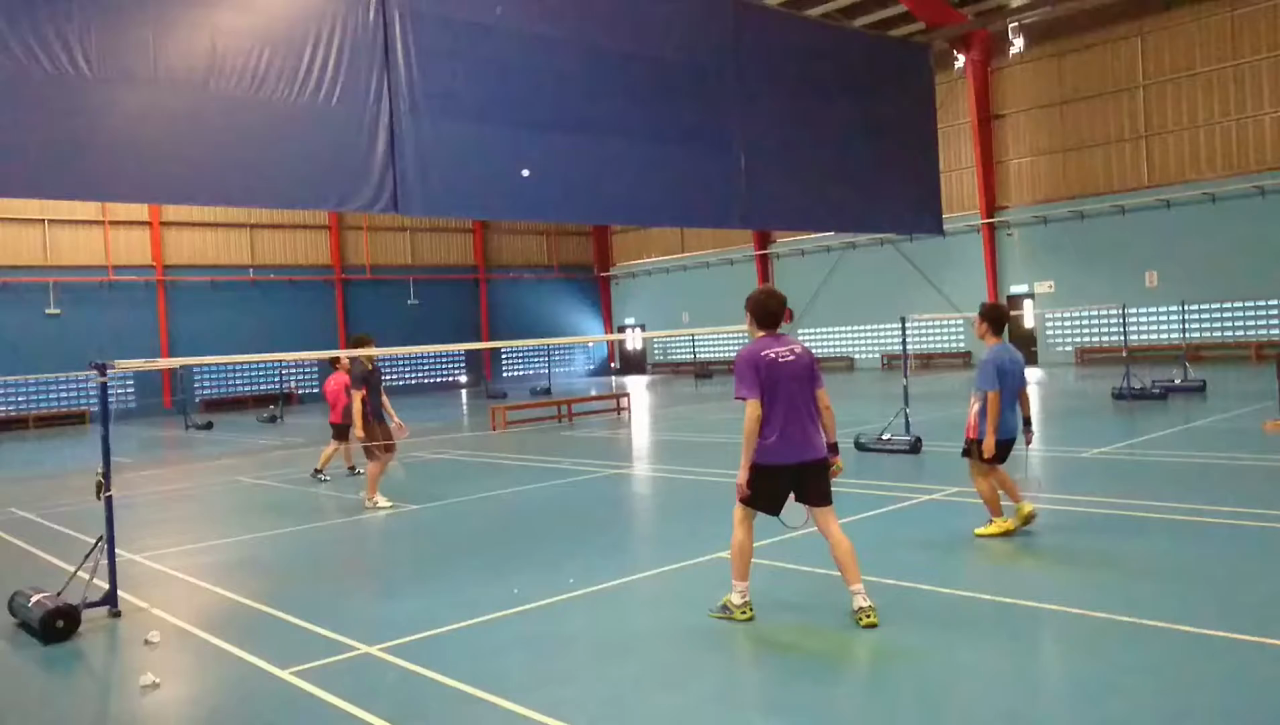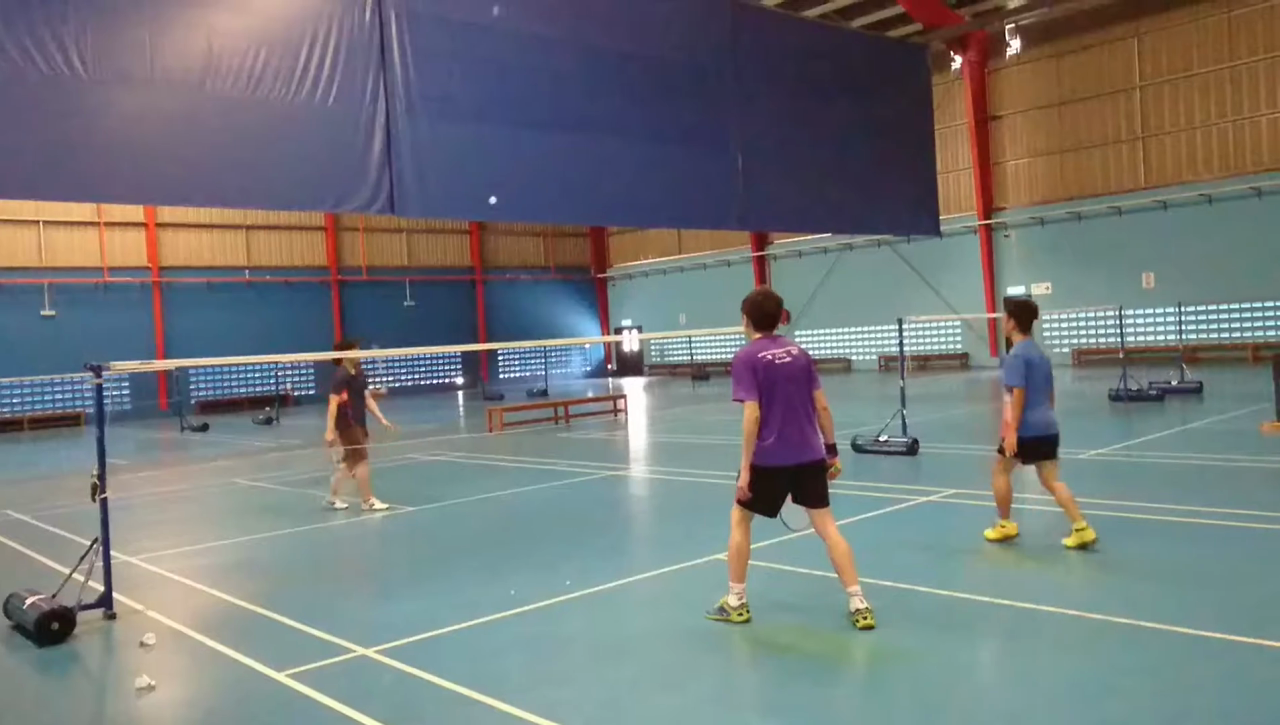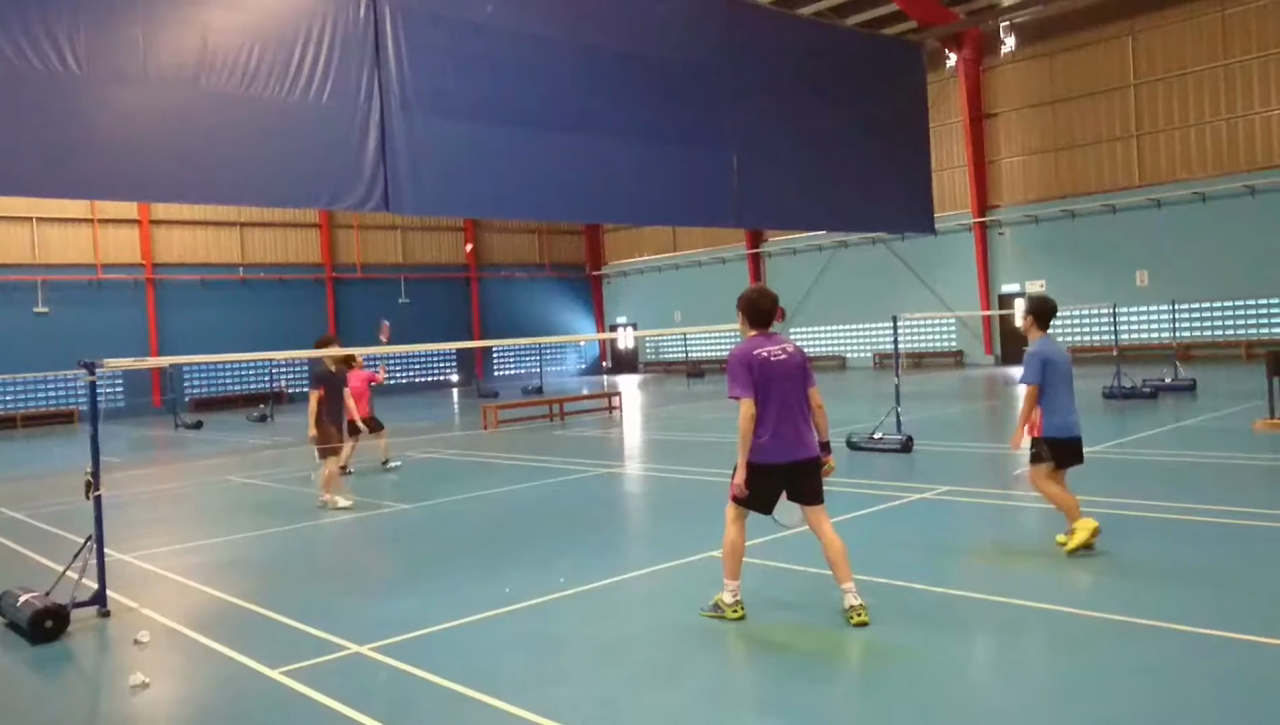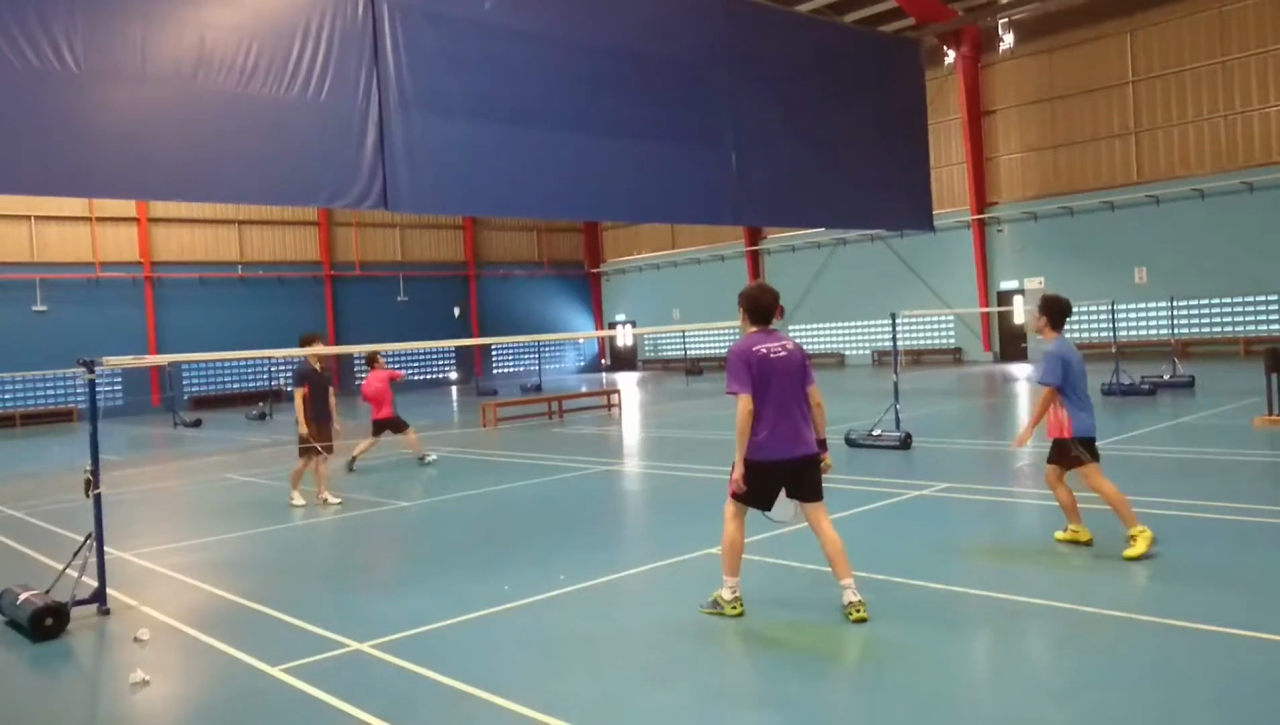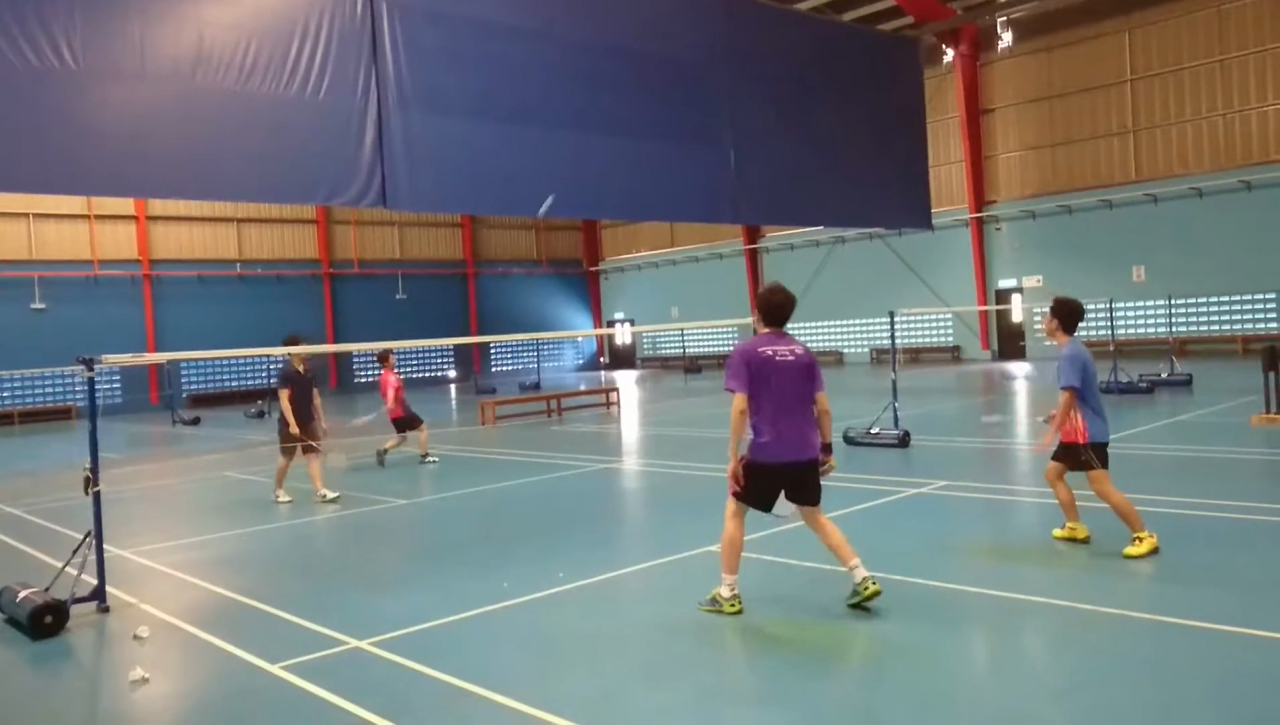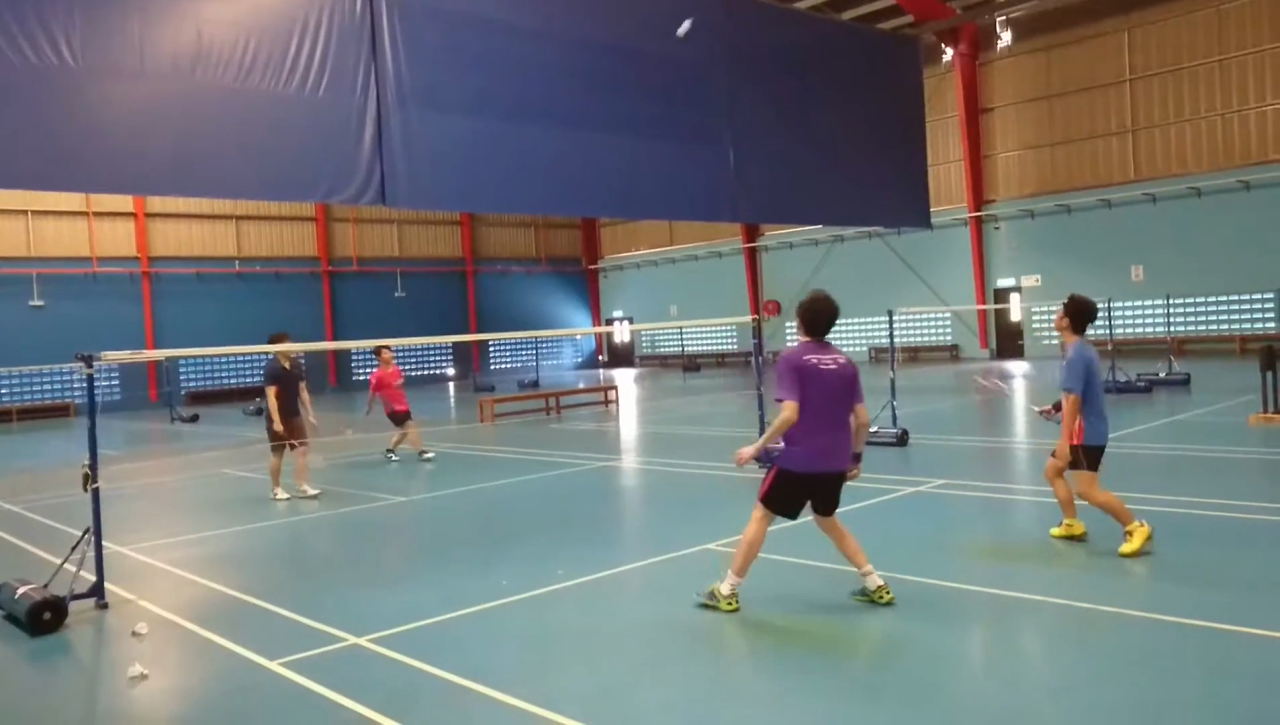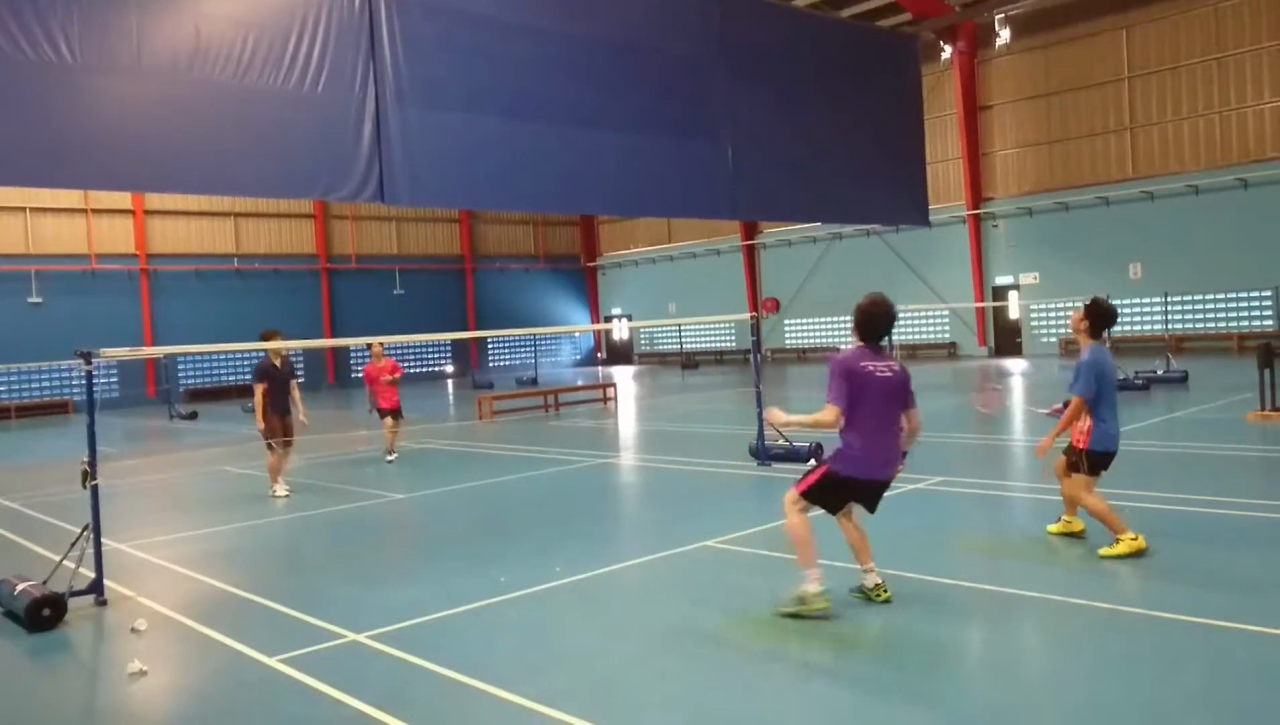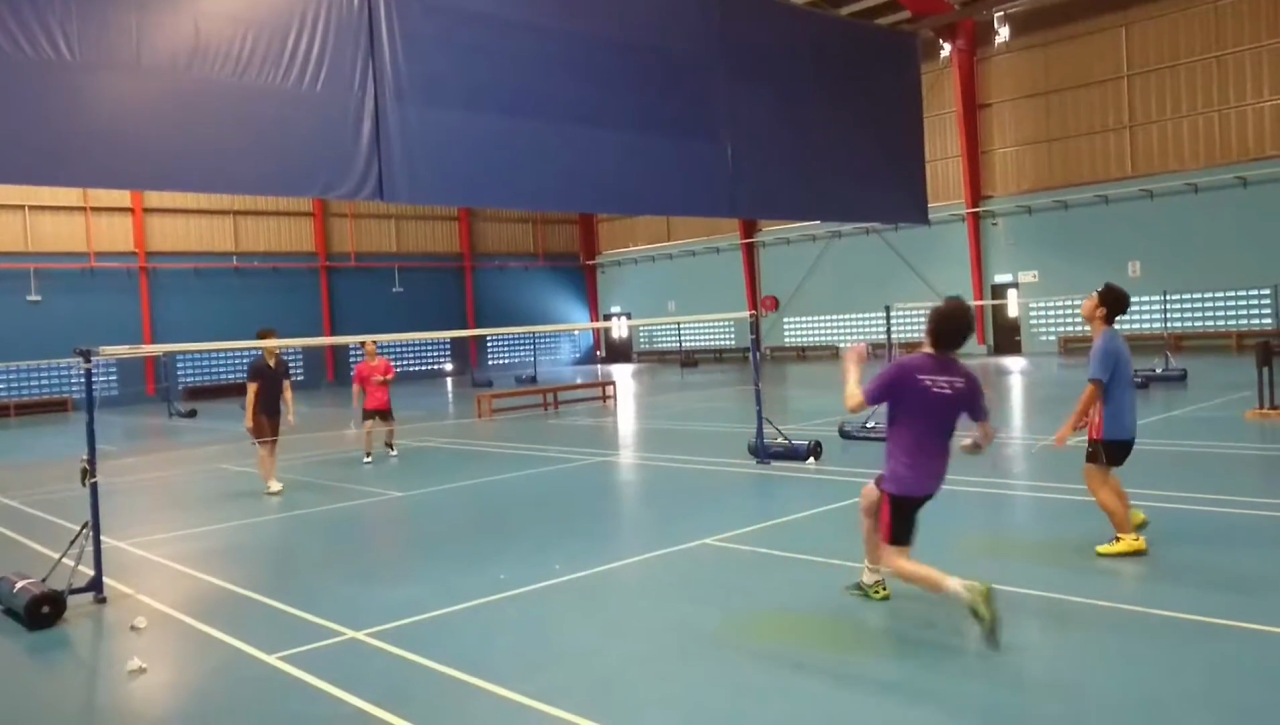
dt=0.2s
person 1, frame 1
left shoulder: (749, 356)
right shoulder: (802, 351)
left elbow: (754, 413)
right elbow: (825, 405)
left wrist: (744, 465)
right wrist: (833, 449)
left hip: (771, 457)
right hip: (812, 454)
left knee: (742, 517)
right knee: (829, 524)
left ankle: (739, 600)
right ankle: (862, 602)
person 1, frame 2
left shoulder: (746, 358)
right shoulder: (799, 352)
left elbow: (753, 415)
right elbow: (822, 406)
left wrist: (745, 468)
right wrist: (831, 450)
left hip: (768, 459)
right hip: (810, 456)
left knee: (740, 519)
right knee: (826, 526)
left ankle: (736, 602)
right ankle: (859, 605)
person 1, frame 3
left shoulder: (741, 355)
right shoulder: (794, 350)
left elbow: (749, 412)
right elbow: (817, 405)
left wrist: (742, 466)
right wrist: (825, 448)
left hip: (764, 457)
right hip: (804, 454)
left knee: (735, 516)
right knee: (821, 523)
left ankle: (730, 599)
right ankle: (853, 602)
person 1, frame 4
left shoulder: (741, 351)
right shoulder: (794, 347)
left elbow: (746, 409)
right elbow: (816, 403)
left wrist: (739, 461)
right wrist: (822, 446)
left hip: (763, 453)
right hip: (803, 451)
left knee: (734, 513)
right knee: (819, 520)
left ankle: (729, 596)
right ankle: (852, 597)
person 1, frame 5
left shoulder: (745, 352)
right shoulder: (803, 353)
left elbow: (740, 408)
right elbow: (823, 407)
left wrist: (733, 455)
right wrist: (826, 448)
left hip: (766, 453)
right hip: (806, 453)
left knee: (734, 513)
right knee: (814, 516)
left ankle: (727, 593)
right ankle: (863, 577)
person 1, frame 6
left shoulder: (791, 359)
right shoulder: (845, 363)
left elbow: (790, 415)
right elbow: (862, 419)
left wrist: (756, 447)
right wrist: (854, 456)
left hip: (802, 460)
right hip: (837, 463)
left knee: (761, 518)
right knee: (827, 520)
left ankle: (728, 590)
right ankle: (875, 584)
person 1, frame 7
left shoulder: (845, 362)
right shoulder: (897, 368)
left elbow: (832, 419)
right elbow: (913, 424)
left wrist: (787, 420)
right wrist: (900, 455)
left hip: (852, 463)
right hip: (884, 467)
left knee: (794, 506)
right knee: (844, 514)
left ankle: (812, 591)
right ankle: (873, 582)
person 1, frame 8
left shoulder: (904, 368)
right shoulder: (966, 378)
left elbow: (854, 404)
right elbow: (987, 434)
left wrist: (852, 363)
right wrist: (976, 443)
left hip: (902, 479)
right hip: (930, 476)
left knee: (894, 560)
right knee: (870, 501)
left ankle: (968, 592)
right ankle: (873, 580)
person 2, frame 1
left shoulder: (990, 359)
right shoulder: (1015, 355)
left elbow: (993, 398)
right elbow: (1022, 394)
left wrist: (990, 435)
right wrist: (1027, 425)
left hip: (988, 430)
right hip: (1008, 429)
left knee: (980, 474)
right knee: (992, 469)
left ankle: (999, 520)
right ankle: (1023, 507)
person 2, frame 2
left shoulder: (1016, 354)
right shoulder: (1040, 352)
left elbow: (1018, 394)
left wrist: (1011, 431)
left hip: (1024, 427)
right hip: (1046, 426)
left knee: (1000, 470)
right knee: (1050, 479)
left ankle: (1005, 525)
right ankle: (1082, 528)
person 2, frame 3
left shoulder: (1036, 351)
right shoulder: (1059, 349)
left elbow: (1032, 392)
left wrist: (1020, 428)
left hip: (1049, 428)
right hip: (1068, 427)
left knee: (1040, 478)
right knee: (1055, 480)
left ankle: (1082, 523)
right ankle: (1077, 529)
person 2, frame 4
left shoulder: (1053, 351)
right shoulder: (1066, 348)
left elbow: (1048, 393)
left wrist: (1030, 427)
left hip: (1074, 429)
right hip: (1067, 429)
left knee: (1095, 480)
right knee: (1053, 477)
left ankle: (1138, 532)
right ankle: (1077, 529)
person 2, frame 5
left shoulder: (1069, 354)
right shoulder: (1075, 350)
left elbow: (1068, 396)
left wrist: (1052, 432)
right wrist: (1058, 414)
left hip: (1087, 433)
right hip: (1077, 432)
left knee: (1103, 487)
right knee: (1052, 473)
left ankle: (1144, 536)
right ankle: (1074, 527)
person 2, frame 6
left shoulder: (1076, 355)
right shoulder: (1081, 350)
left elbow: (1074, 400)
left wrist: (1065, 440)
right wrist: (1055, 408)
left hip: (1086, 431)
right hip: (1084, 430)
left knee: (1087, 489)
right knee: (1052, 470)
left ankle: (1136, 528)
right ankle: (1072, 524)
person 2, frame 7
left shoulder: (1090, 359)
right shoulder: (1099, 352)
left elbow: (1079, 404)
left wrist: (1053, 435)
right wrist: (1066, 407)
left hip: (1096, 436)
right hip: (1098, 432)
left knee: (1080, 491)
right knee: (1062, 468)
left ankle: (1128, 538)
right ankle: (1070, 521)
person 2, frame 8
left shoulder: (1104, 345)
right shoulder: (1113, 339)
left elbow: (1092, 390)
left wrist: (1066, 428)
right wrist: (1091, 416)
left hip: (1109, 428)
right hip: (1119, 424)
left knee: (1097, 483)
right knee: (1101, 475)
left ankle: (1130, 538)
right ankle: (1131, 514)
